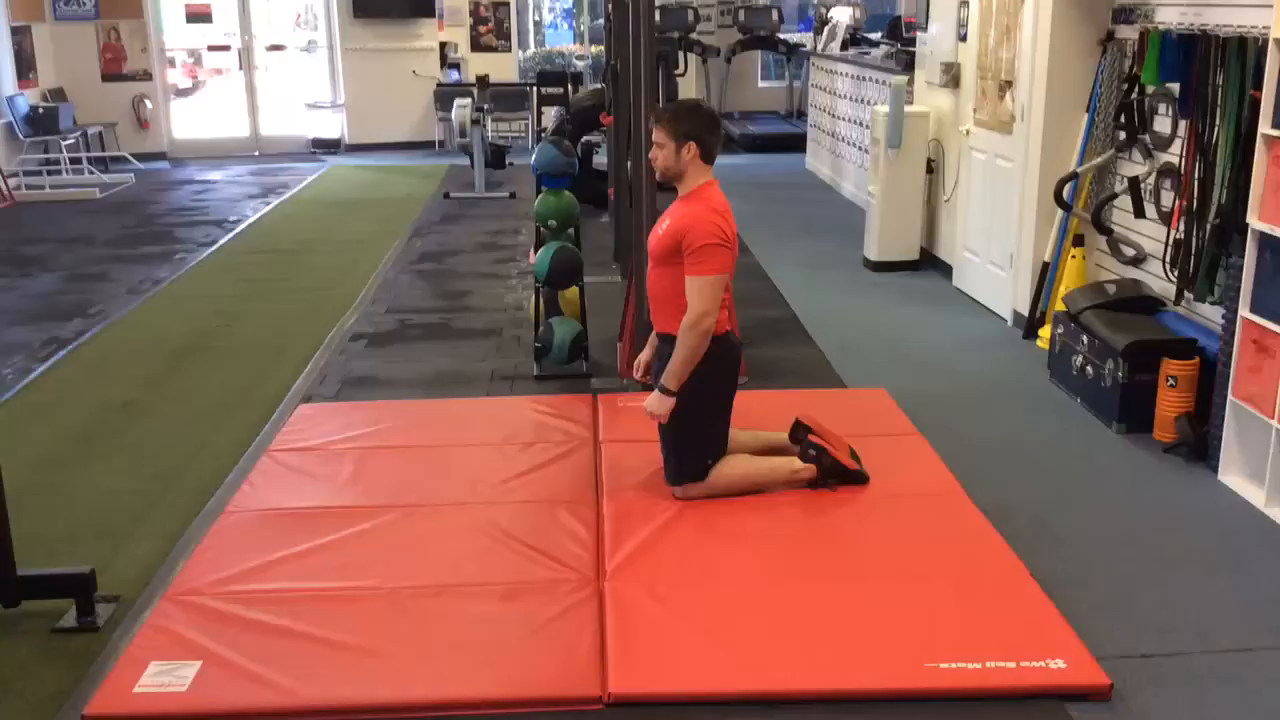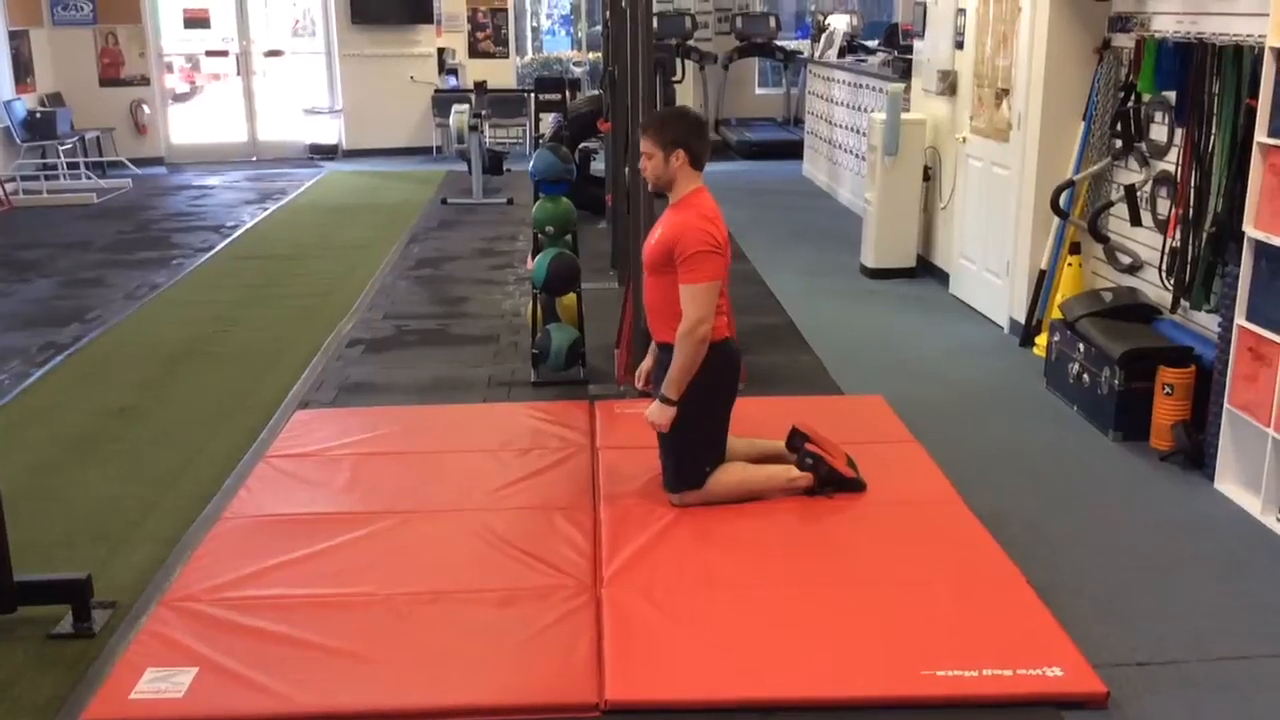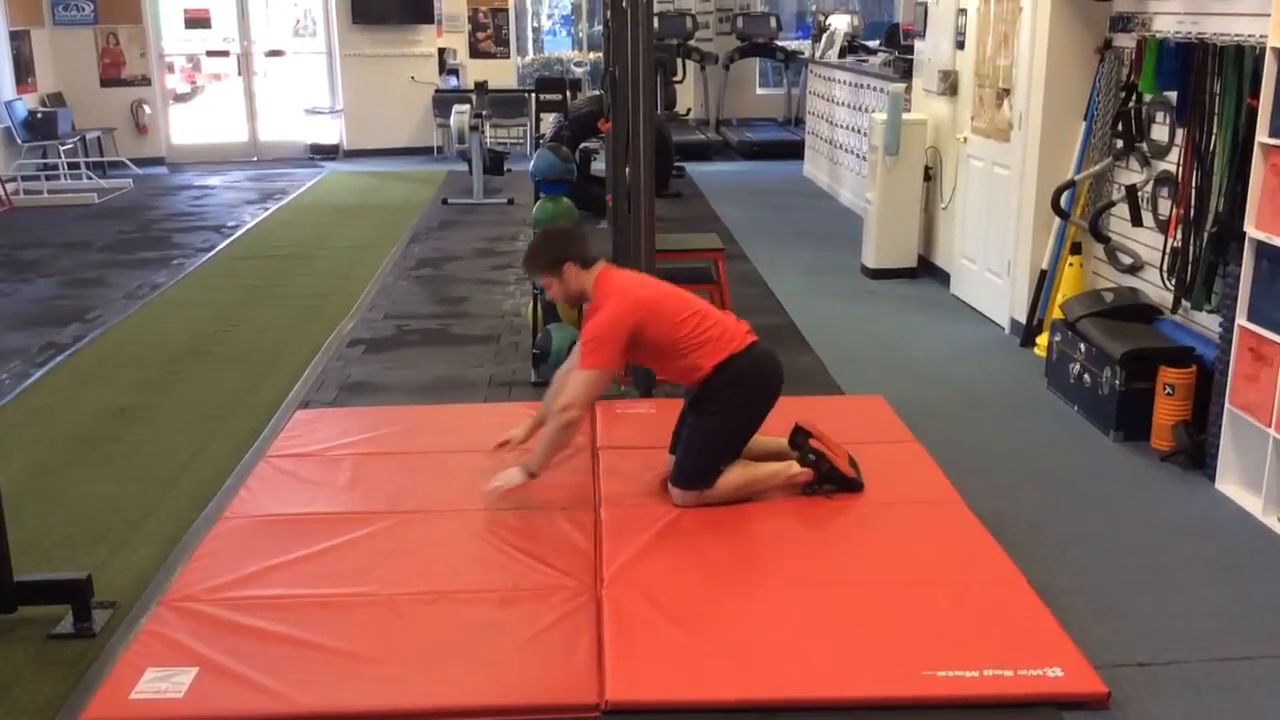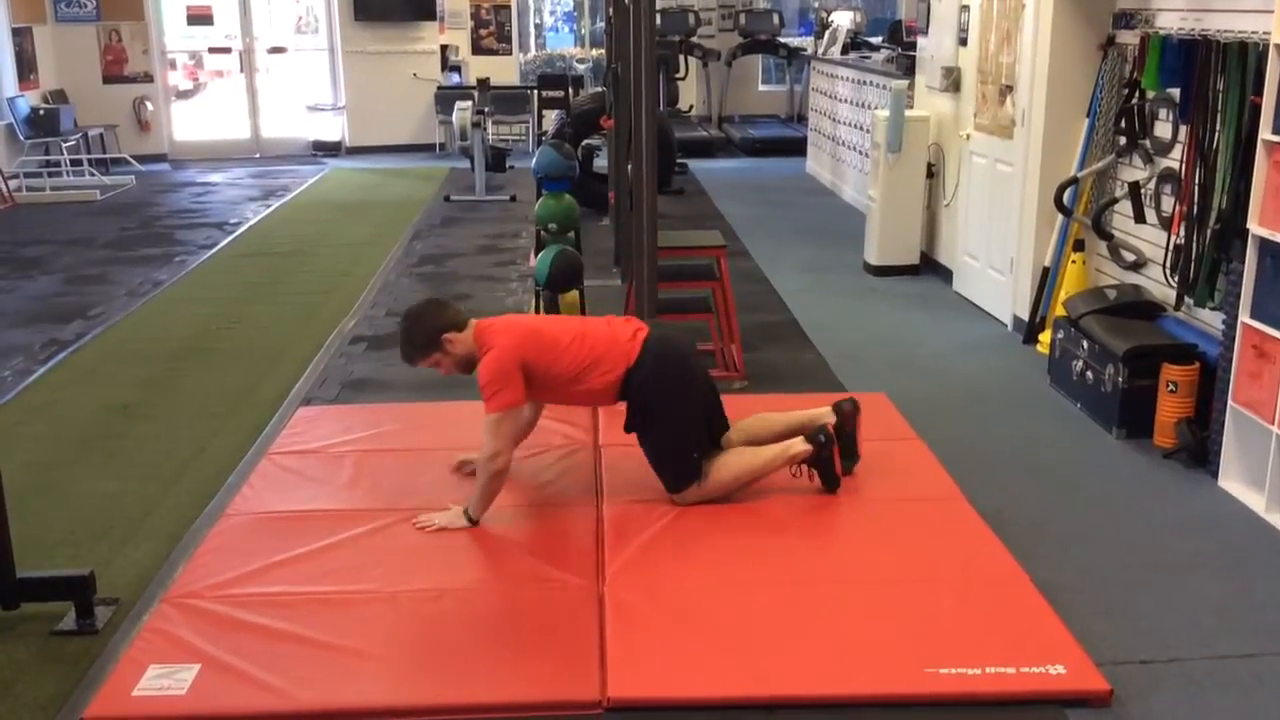
dt=0.7s
person 1, frame 1
left shoulder: (704, 219)
right shoulder: (690, 203)
left elbow: (702, 318)
left wrist: (666, 389)
right wrist: (654, 346)
left hip: (699, 357)
right hip: (681, 348)
left knee: (688, 482)
left ankle: (810, 466)
right ankle: (797, 441)
person 1, frame 2
left shoulder: (694, 225)
right shoulder: (682, 209)
left elbow: (697, 326)
left wrist: (667, 398)
right wrist: (654, 356)
left hip: (698, 365)
right hip: (680, 356)
left knee: (684, 489)
right knee: (700, 451)
left ankle: (806, 474)
right ankle: (793, 448)
person 1, frame 3
left shoulder: (611, 313)
right shoulder: (611, 290)
left elbow: (573, 410)
right elbow: (571, 370)
left wrist: (528, 470)
right wrist: (531, 426)
left hip: (743, 377)
right hip: (734, 366)
left knee: (687, 490)
right knee: (682, 460)
left ankle: (807, 470)
right ankle: (792, 449)
person 1, frame 4
left shoulder: (495, 360)
right shoulder: (502, 333)
left elbow: (498, 459)
right elbow: (529, 409)
left wrist: (468, 515)
right wrist: (487, 459)
left hip: (653, 375)
right hip: (655, 352)
left knee: (689, 489)
right knee: (724, 442)
left ankle: (803, 447)
right ankle: (830, 417)
